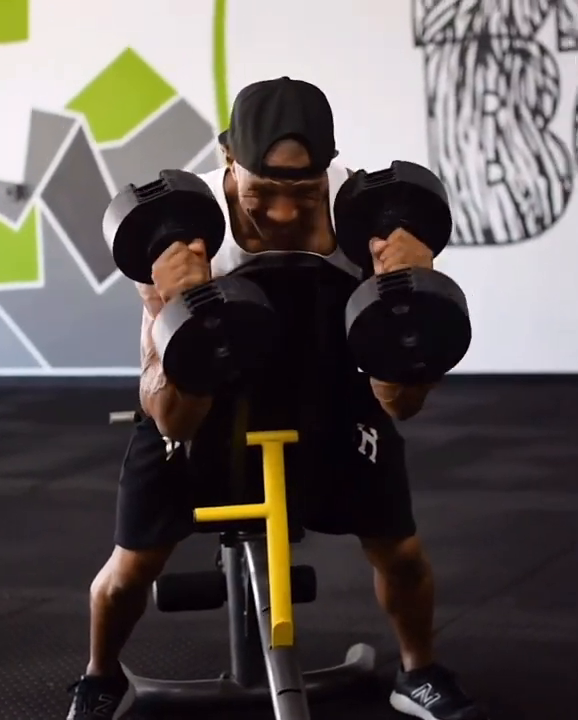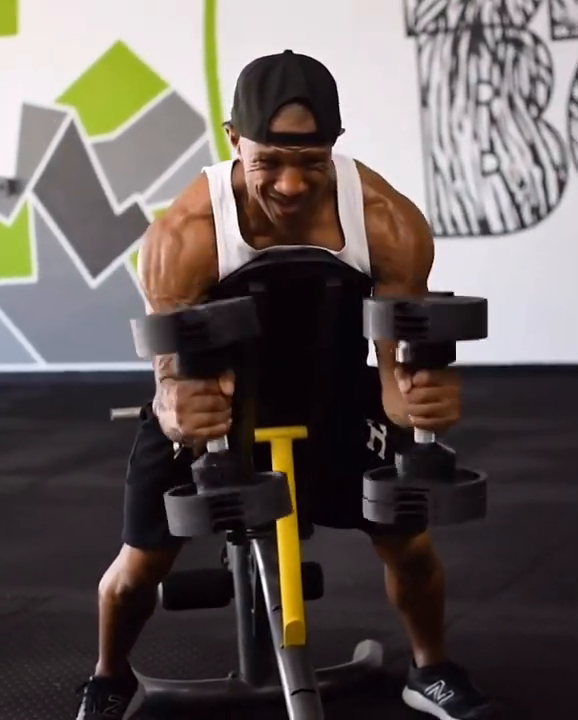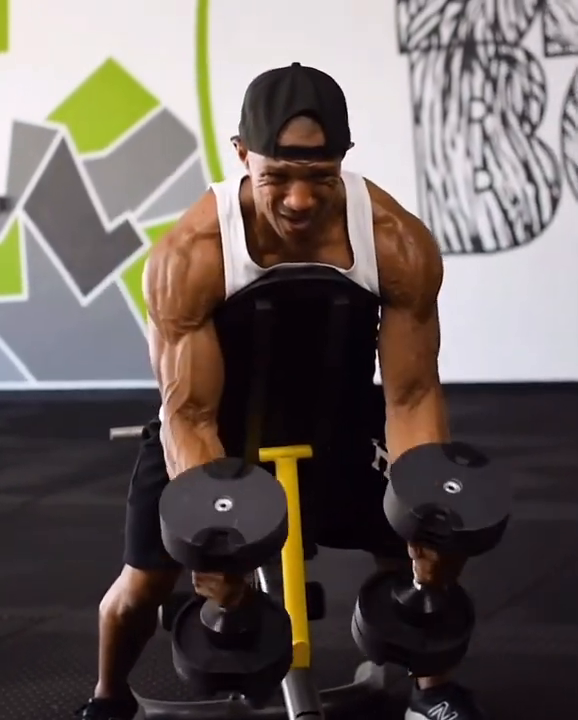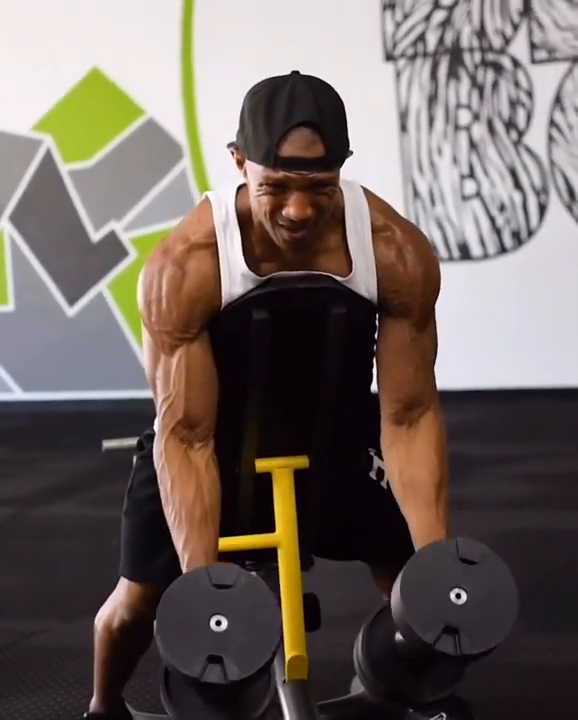
dt=0.3s
person 1, frame 1
right shoulder: (178, 234)
left elbow: (401, 402)
right elbow: (174, 420)
left hip: (325, 391)
right hip: (206, 398)
left knee: (400, 550)
right knee: (131, 564)
person 1, frame 2
left shoulder: (390, 223)
right shoulder: (181, 237)
left elbow: (399, 370)
right elbow: (175, 385)
left wrist: (424, 399)
right wrist: (186, 420)
right hip: (214, 397)
left knee: (411, 545)
right knee: (141, 562)
person 1, frame 3
left shoulder: (399, 244)
right shoulder: (188, 255)
left elbow: (411, 395)
right elbow: (190, 413)
right hip: (225, 415)
left knee: (418, 558)
right knee: (142, 585)
person 1, frame 4
left shoulder: (398, 252)
right shoulder: (181, 266)
left elbow: (408, 414)
right elbow: (185, 434)
right hip: (214, 427)
left knee: (409, 574)
right knee: (138, 598)
